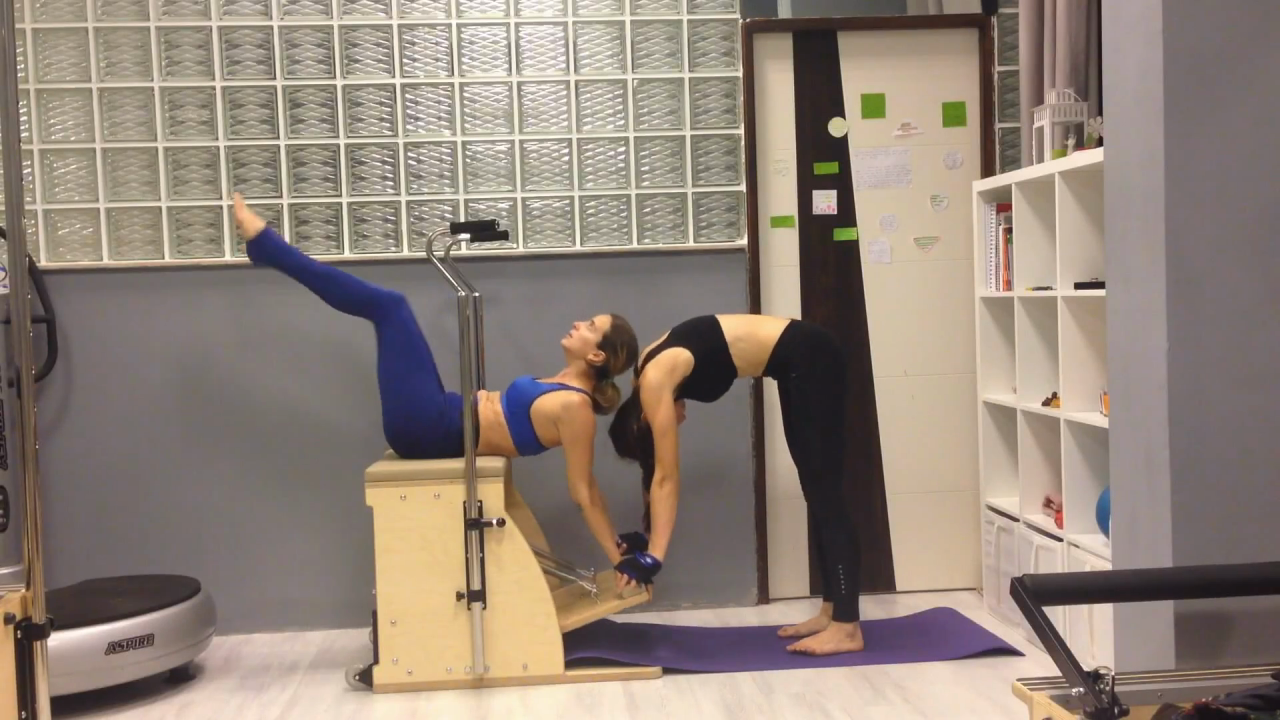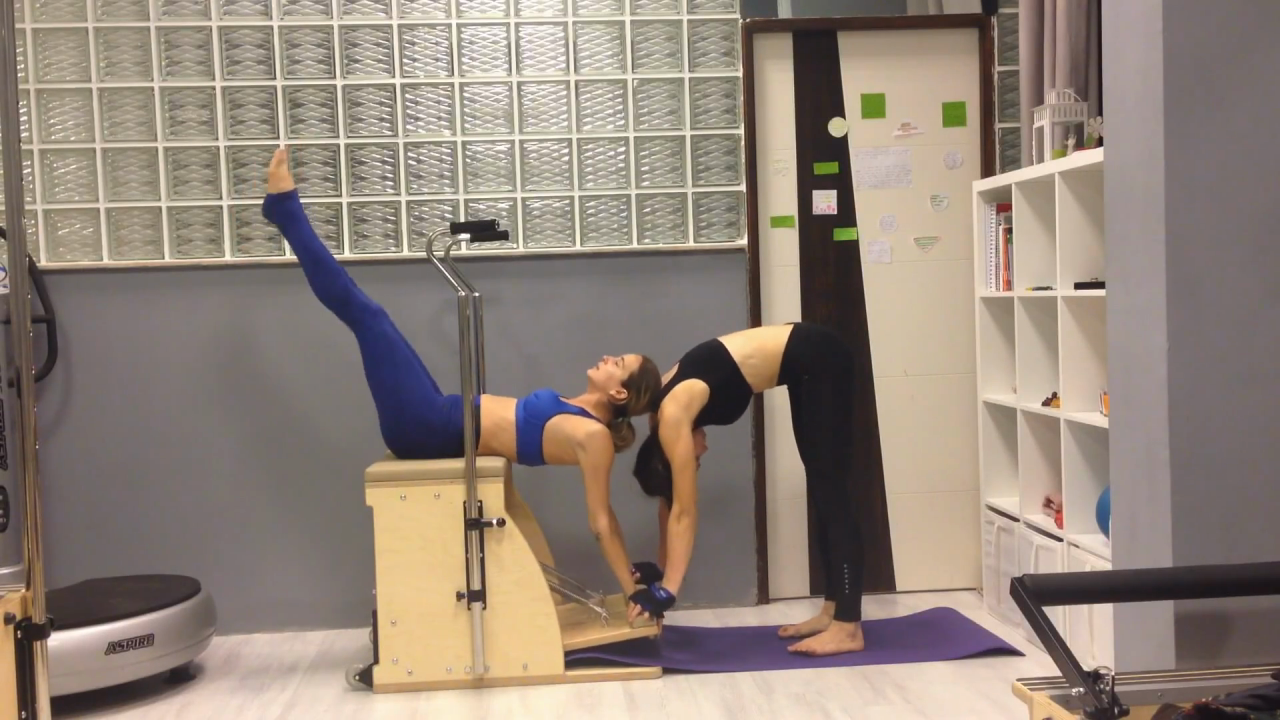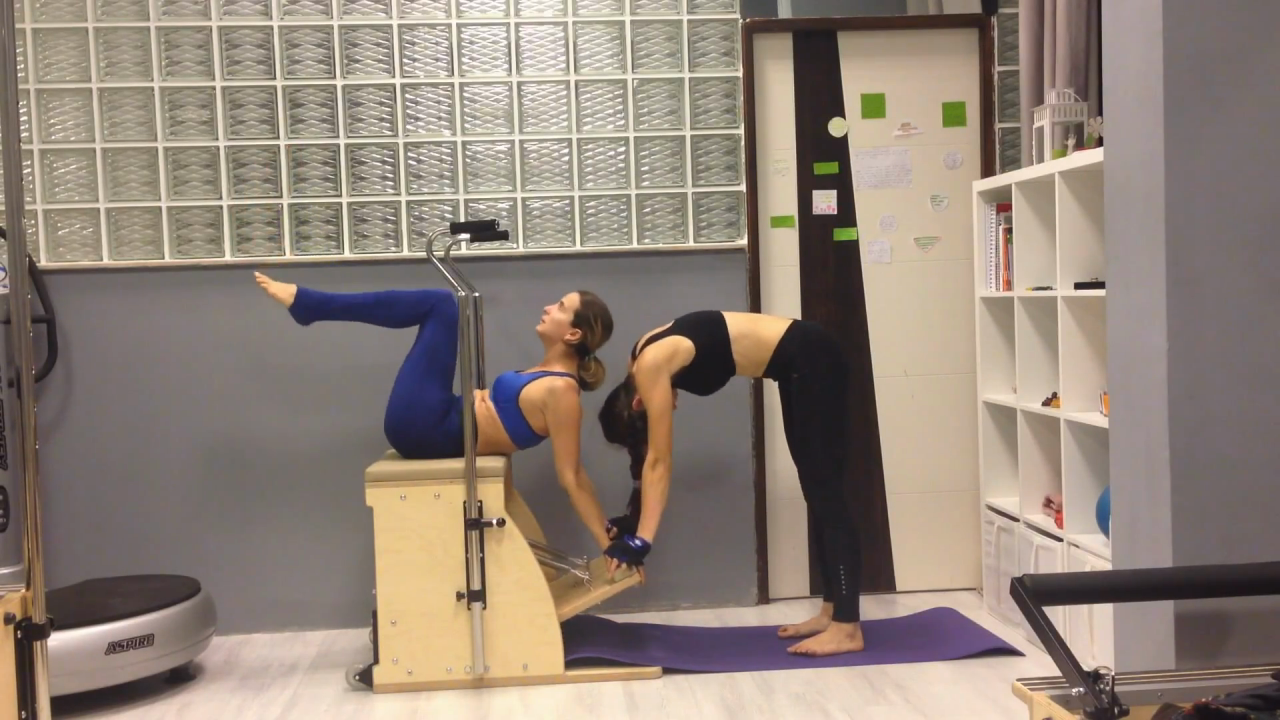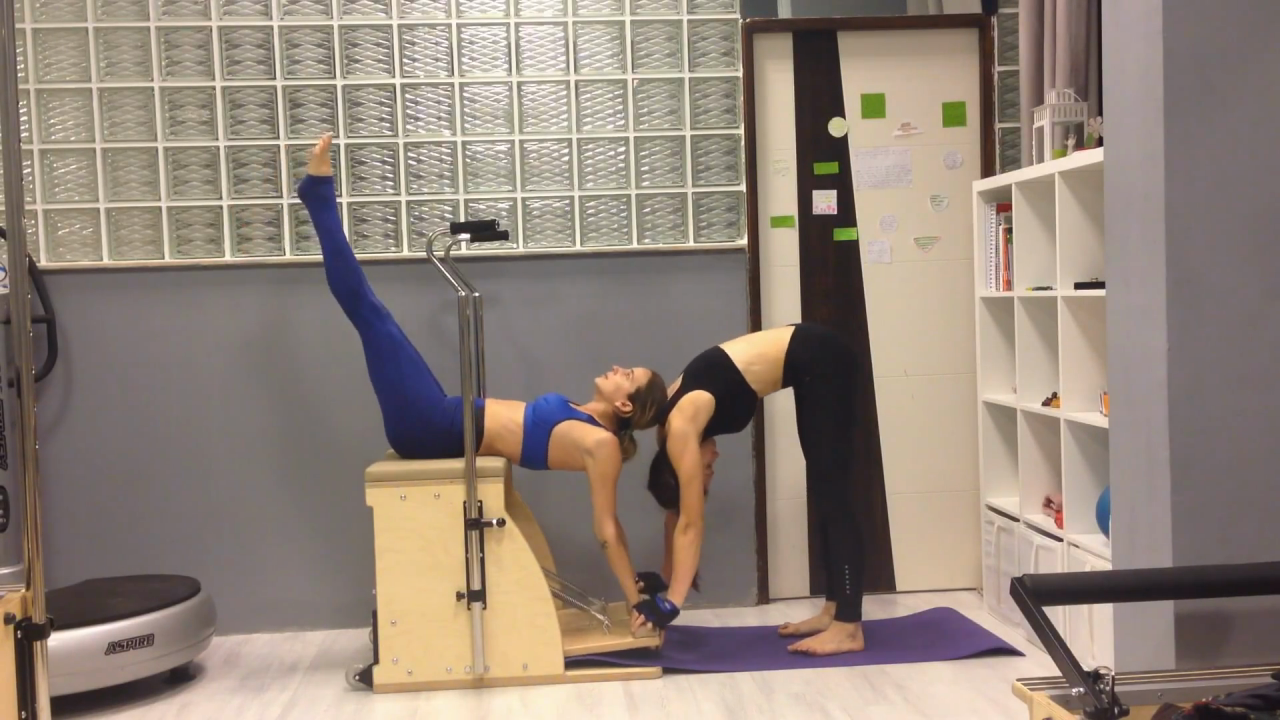
dt=1s
person 1, frame 1
left shoulder: (574, 407)
right shoulder: (565, 389)
left elbow: (584, 493)
left wrist: (618, 560)
left hip: (428, 431)
right hip: (438, 421)
left knee: (391, 307)
right knee: (388, 306)
left ankle: (266, 242)
right ankle: (267, 244)
person 1, frame 2
left shoulder: (594, 436)
right shoulder: (580, 414)
left elbow: (603, 522)
left wrist: (634, 590)
left hip: (428, 430)
right hip: (441, 422)
left knee: (367, 317)
right knee: (368, 316)
left ankle: (285, 205)
person 1, frame 3
left shoulder: (561, 391)
right shoulder: (551, 374)
left elbow: (572, 477)
left wrist: (609, 544)
left hip: (425, 432)
right hip: (435, 428)
left knee: (440, 306)
right knee: (440, 304)
left ankle: (303, 300)
right ankle: (304, 300)
person 1, frame 4
left shoulder: (600, 444)
right shoulder: (586, 422)
left elbow: (607, 532)
left wrist: (638, 601)
left hip: (433, 431)
right hip: (444, 422)
left knee: (370, 314)
right knee: (372, 316)
left ankle: (321, 193)
person 2, frame 1
left shoulder: (654, 382)
right shoulder: (649, 373)
left elbow: (666, 478)
right elbow: (657, 472)
left wrist: (652, 557)
right wrist: (645, 534)
left hip: (811, 359)
right hip: (799, 361)
left knee: (823, 493)
right knee: (816, 492)
left ankle: (847, 629)
right ankle: (832, 613)
person 2, frame 2
left shoulder: (672, 416)
right shoulder: (667, 406)
left elbow: (684, 512)
right elbow: (671, 502)
left wrist: (665, 589)
right wrist: (661, 568)
left hip: (820, 362)
right hip: (808, 363)
left knee: (831, 494)
right knee: (822, 492)
left ankle: (848, 629)
right ankle: (834, 611)
person 2, frame 3
left shoulder: (651, 366)
right shoulder: (645, 359)
left elbow: (659, 462)
right elbow: (652, 458)
left wrist: (641, 540)
right wrist: (634, 518)
left hip: (813, 360)
right hip: (800, 364)
left knee: (825, 493)
right knee: (817, 492)
left ankle: (847, 629)
right ankle: (832, 612)
person 2, frame 4
left shoulder: (681, 429)
right shoulder: (672, 423)
left elbow: (690, 525)
right elbow: (677, 514)
left wrist: (670, 601)
right wrist: (665, 580)
left hip: (822, 361)
right hip: (811, 361)
left knee: (832, 494)
right knee: (824, 492)
left ankle: (849, 629)
right ankle: (834, 611)
